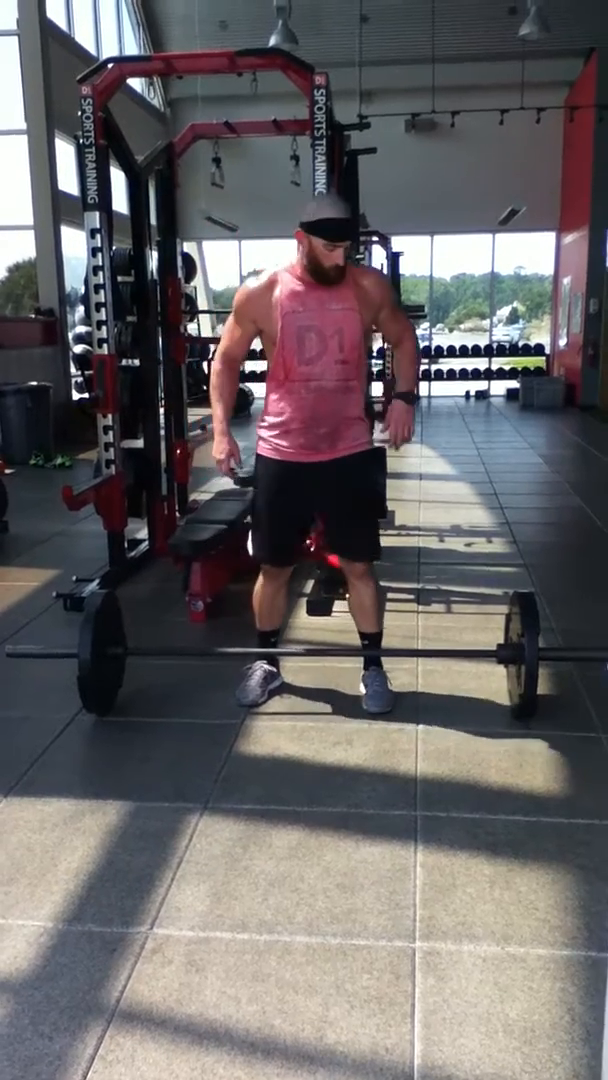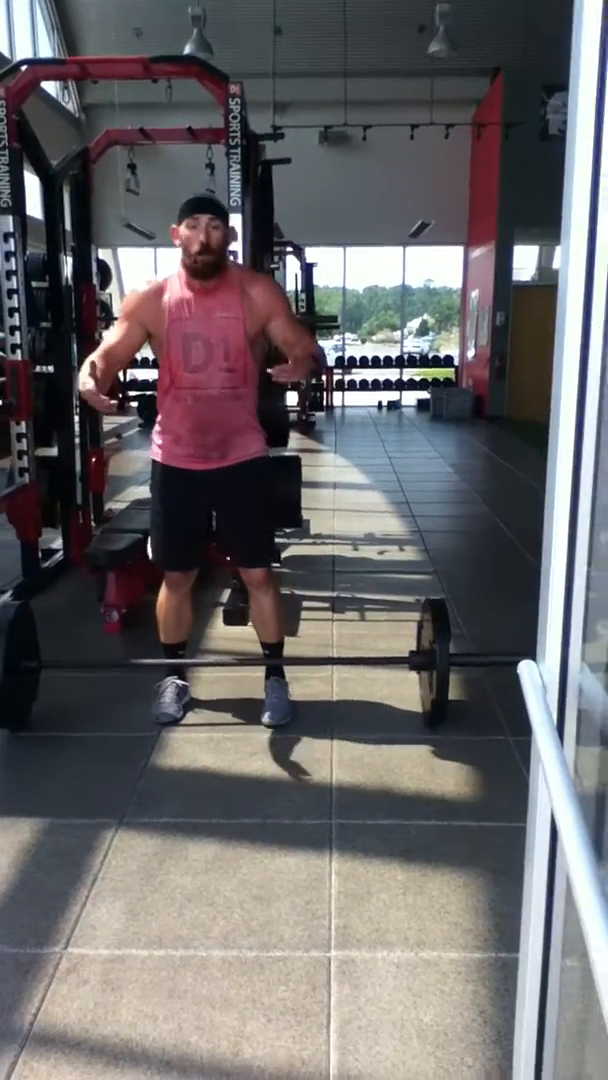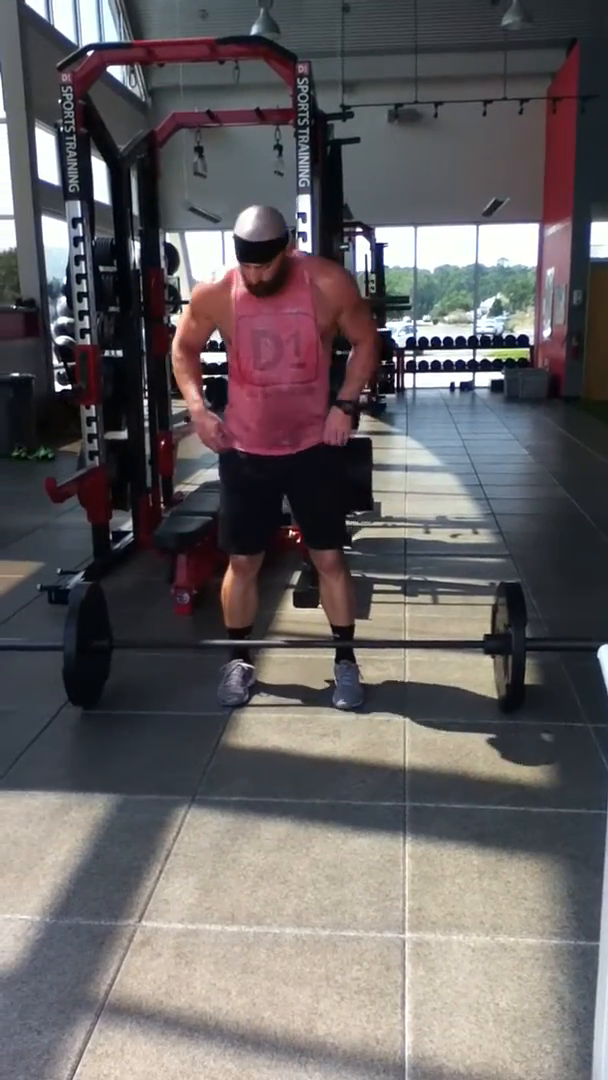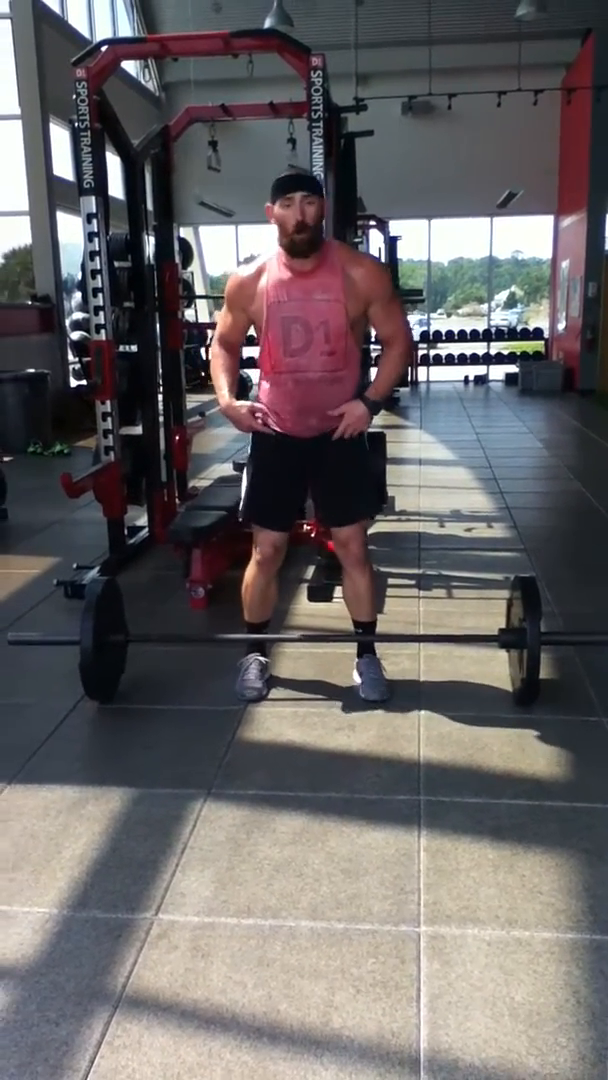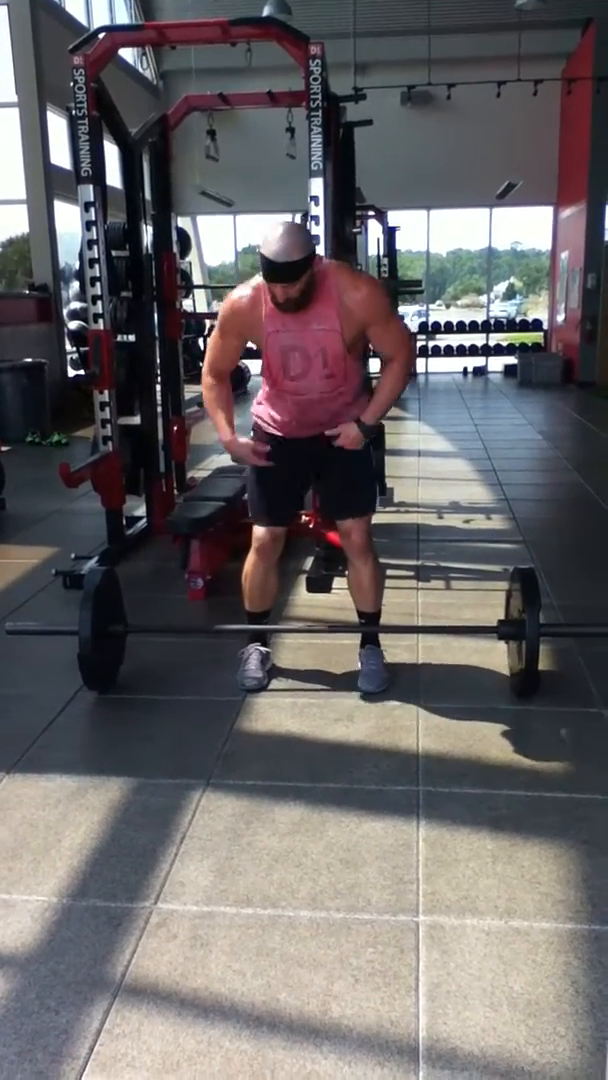
dt=1s
person 1, frame 1
left shoulder: (371, 286)
right shoulder: (259, 294)
left elbow: (404, 340)
right elbow: (227, 360)
left wrist: (403, 398)
right wrist: (221, 427)
left hip: (349, 453)
right hip: (281, 453)
left knee: (358, 565)
right knee: (273, 567)
left ankle: (372, 665)
right ankle: (267, 661)
person 1, frame 2
left shoulder: (260, 293)
right shoulder: (149, 301)
left elbow: (306, 347)
right elbow: (107, 355)
left wrist: (301, 363)
right wrist: (88, 380)
left hip: (242, 458)
right hip: (176, 462)
left knee: (258, 573)
right knee: (176, 577)
left ankle: (274, 675)
right ankle: (175, 675)
person 1, frame 3
left shoulder: (329, 283)
right shoulder: (212, 294)
left elbow: (365, 340)
right elbow: (184, 349)
left wrist: (347, 404)
right wrist: (197, 408)
left hip: (312, 444)
right hip: (245, 447)
left knee: (329, 557)
right knee: (242, 560)
left ankle: (346, 658)
right ankle: (239, 657)
person 1, frame 4
left shoulder: (362, 274)
right shoulder: (247, 283)
left elbow: (398, 341)
right elbow: (223, 344)
left wrist: (370, 402)
right wrist: (226, 399)
left hip: (339, 434)
right hip: (274, 436)
left knee: (352, 547)
right knee: (265, 552)
left ankle: (366, 654)
right ankle: (255, 653)
person 1, frame 5
left shoulder: (359, 294)
right shoulder: (242, 305)
left elbow: (398, 360)
right elbow: (215, 373)
left wrist: (368, 423)
right wrist: (227, 434)
left hip: (344, 431)
right hip: (278, 433)
left knee: (357, 539)
right knee: (264, 540)
left ankle: (370, 644)
right ankle: (257, 643)
